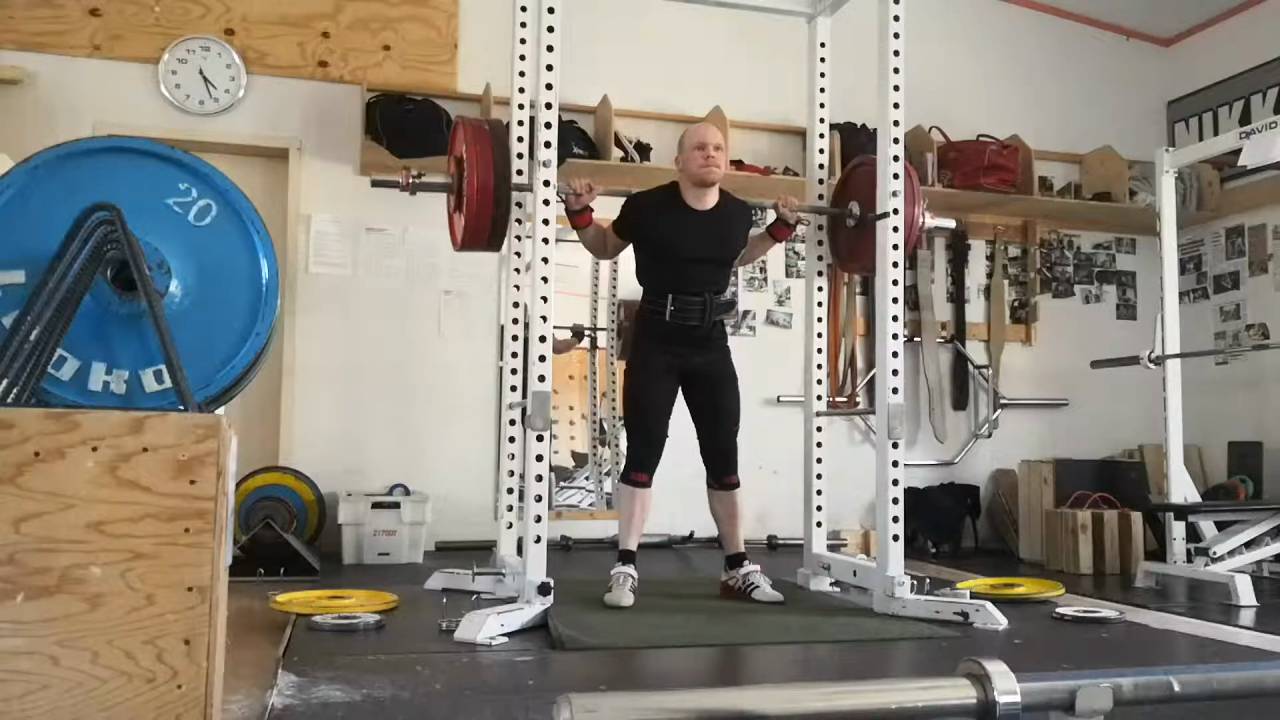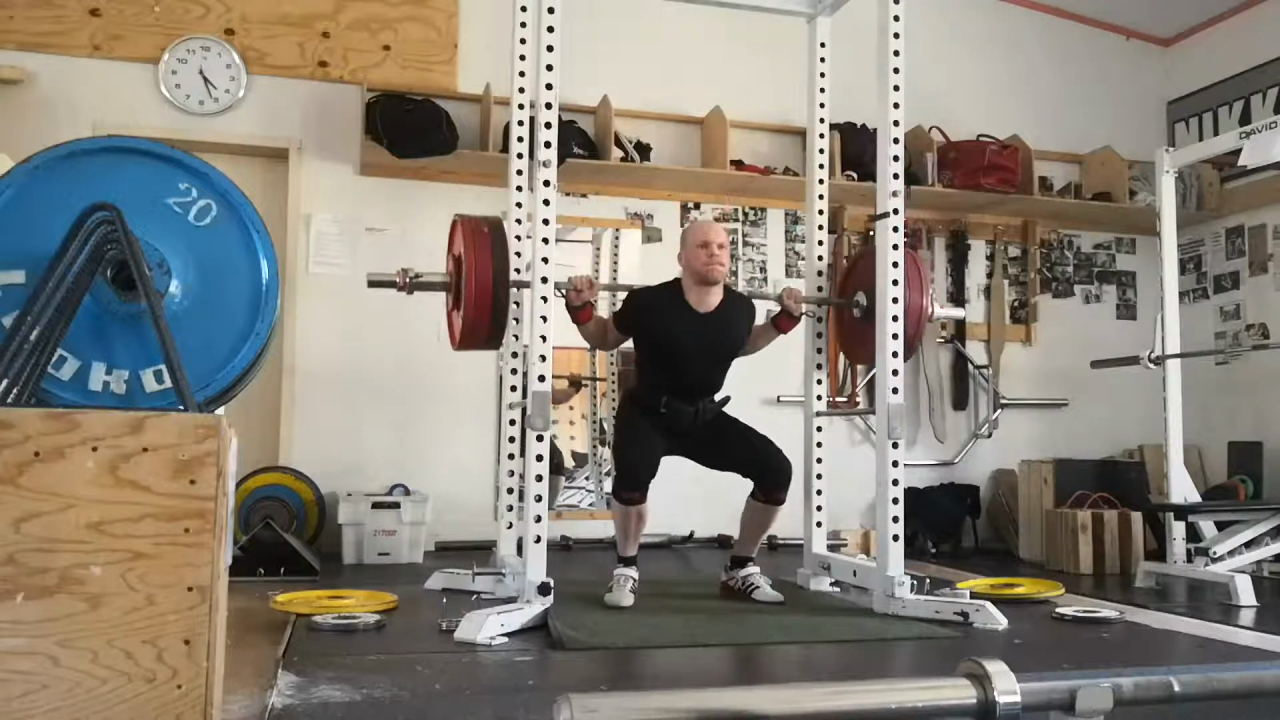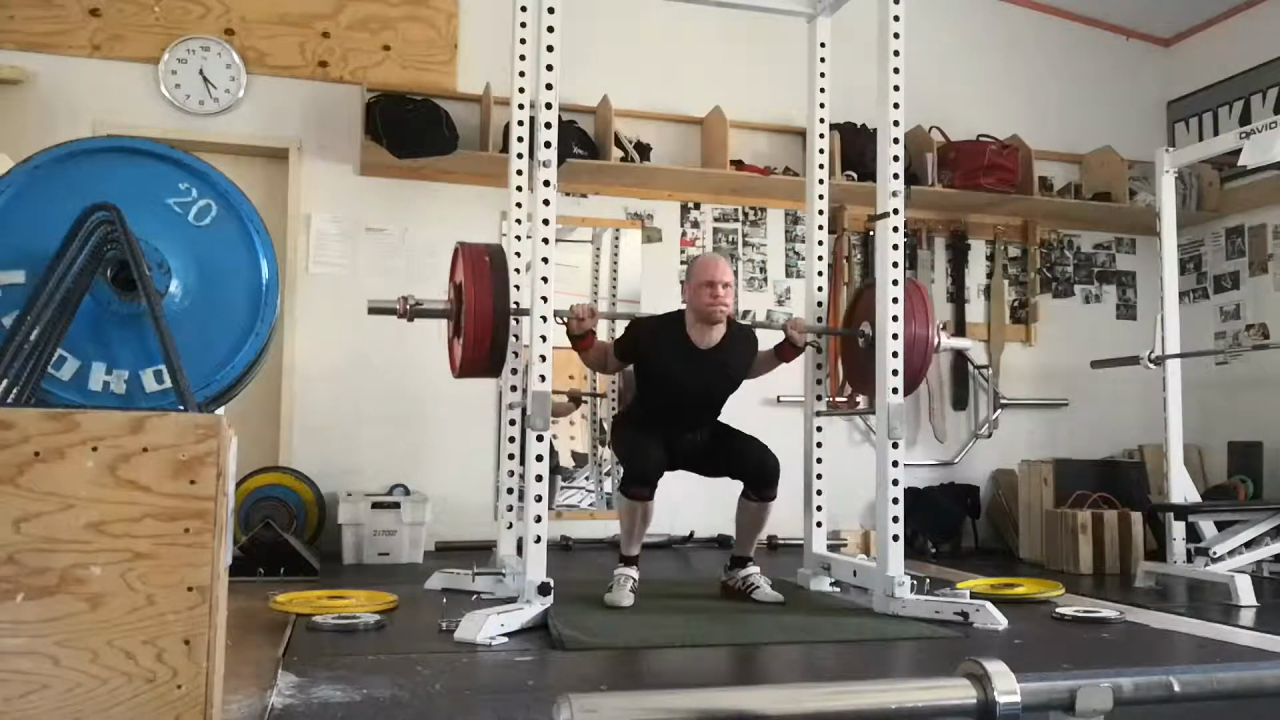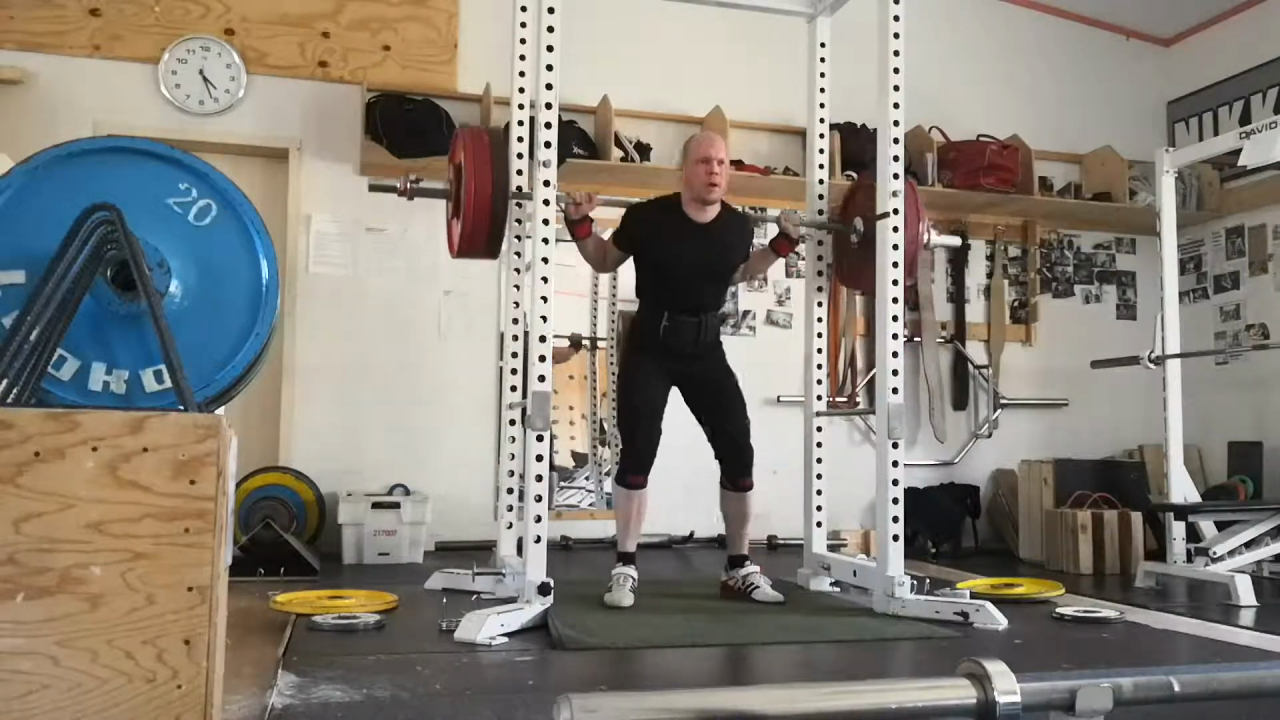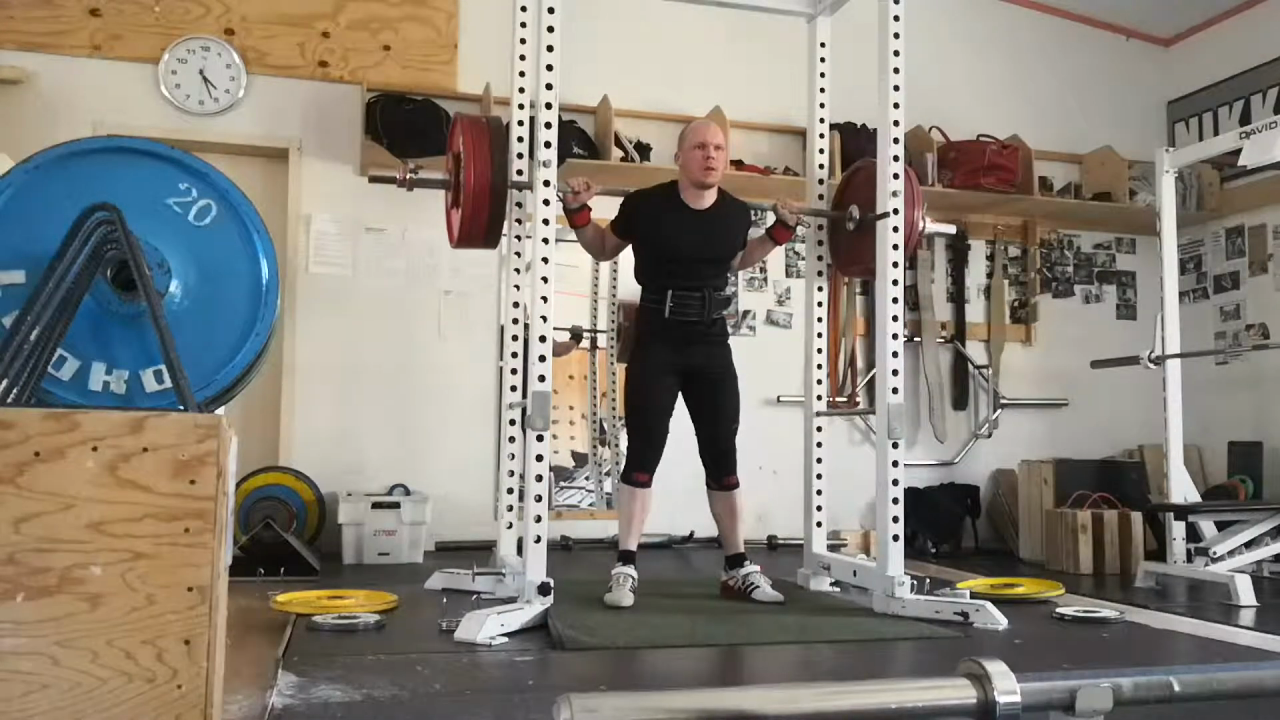
dt=1s
person 1, frame 1
left shoulder: (737, 212)
right shoulder: (647, 207)
right elbow: (605, 248)
left wrist: (781, 227)
right wrist: (579, 213)
left hip: (711, 343)
right hip: (656, 342)
left knee: (724, 458)
right knee: (643, 454)
left ankle: (738, 569)
right ankle: (625, 569)
person 1, frame 2
left shoulder: (740, 308)
right shoulder: (650, 303)
right elbow: (606, 339)
left wrist: (786, 319)
right wrist: (581, 309)
left hip: (706, 418)
right hip: (648, 414)
left knee: (776, 469)
right knee: (634, 471)
left ankle: (740, 569)
right ankle: (626, 570)
person 1, frame 3
left shoulder: (742, 340)
right shoulder: (651, 333)
right elbow: (607, 363)
left wrist: (789, 348)
right wrist: (582, 337)
left hip: (704, 436)
right hip: (644, 431)
left knee: (764, 466)
right knee: (644, 465)
left ankle: (740, 569)
right ankle: (627, 569)
person 1, frame 4
left shoulder: (738, 226)
right shoulder: (648, 217)
right elbow: (605, 261)
left wrist: (783, 243)
right wrist: (579, 224)
left hip: (705, 350)
right hip: (649, 349)
left knee: (738, 452)
right knee: (639, 452)
left ankle: (739, 569)
right ankle: (625, 569)
person 1, frame 5
left shoulder: (736, 213)
right shoulder: (646, 205)
right elbow: (604, 249)
left wrist: (781, 230)
right wrist: (577, 212)
left hip: (711, 341)
right hip: (656, 340)
left knee: (722, 454)
right knee: (644, 452)
left ankle: (737, 568)
right ankle: (625, 568)
